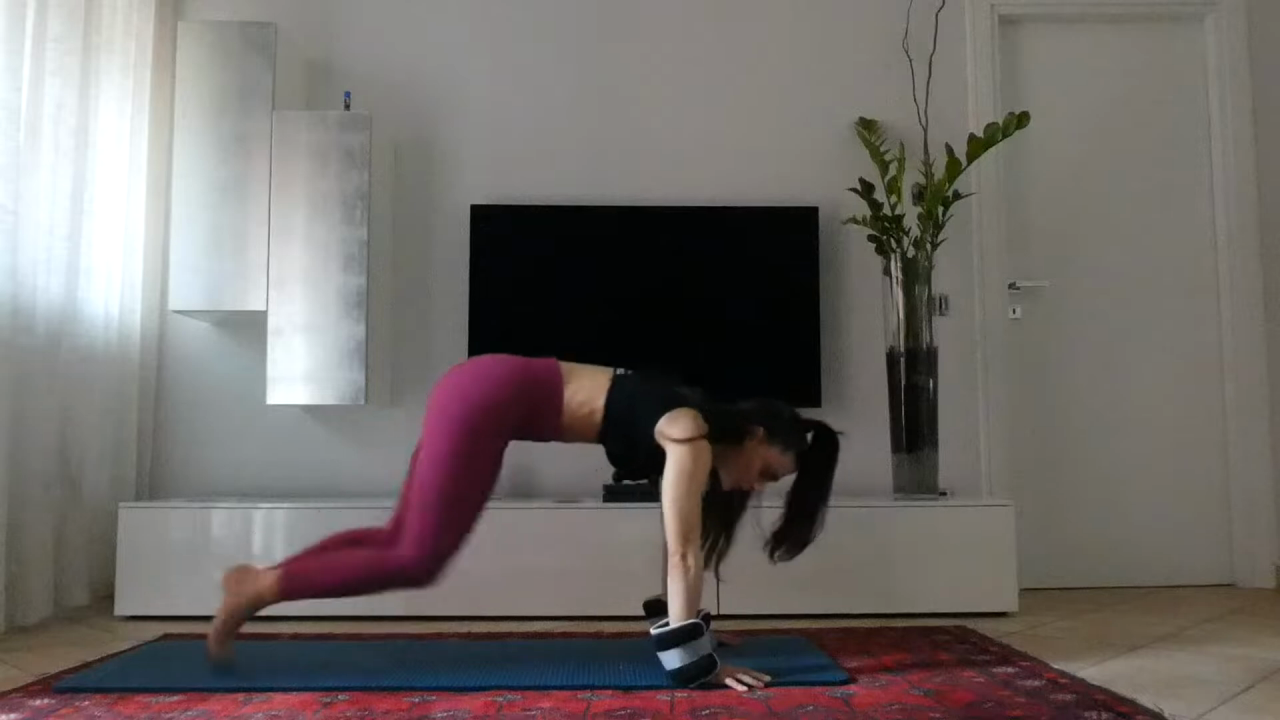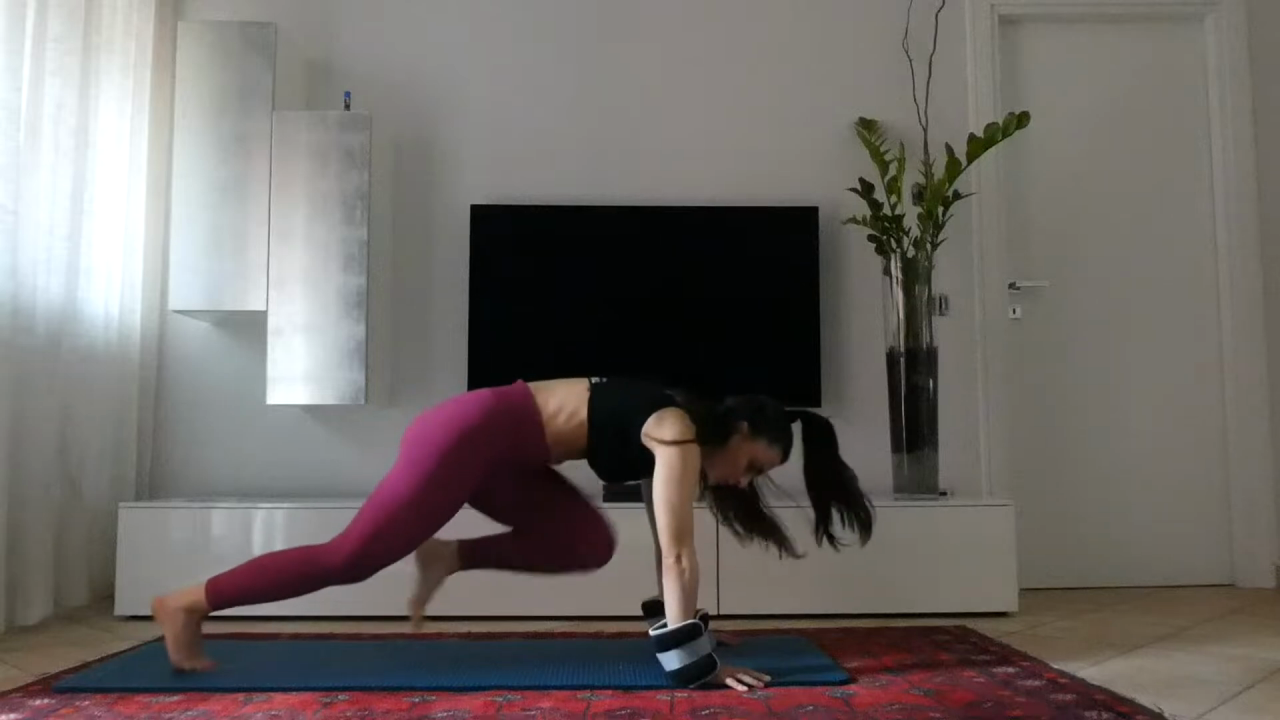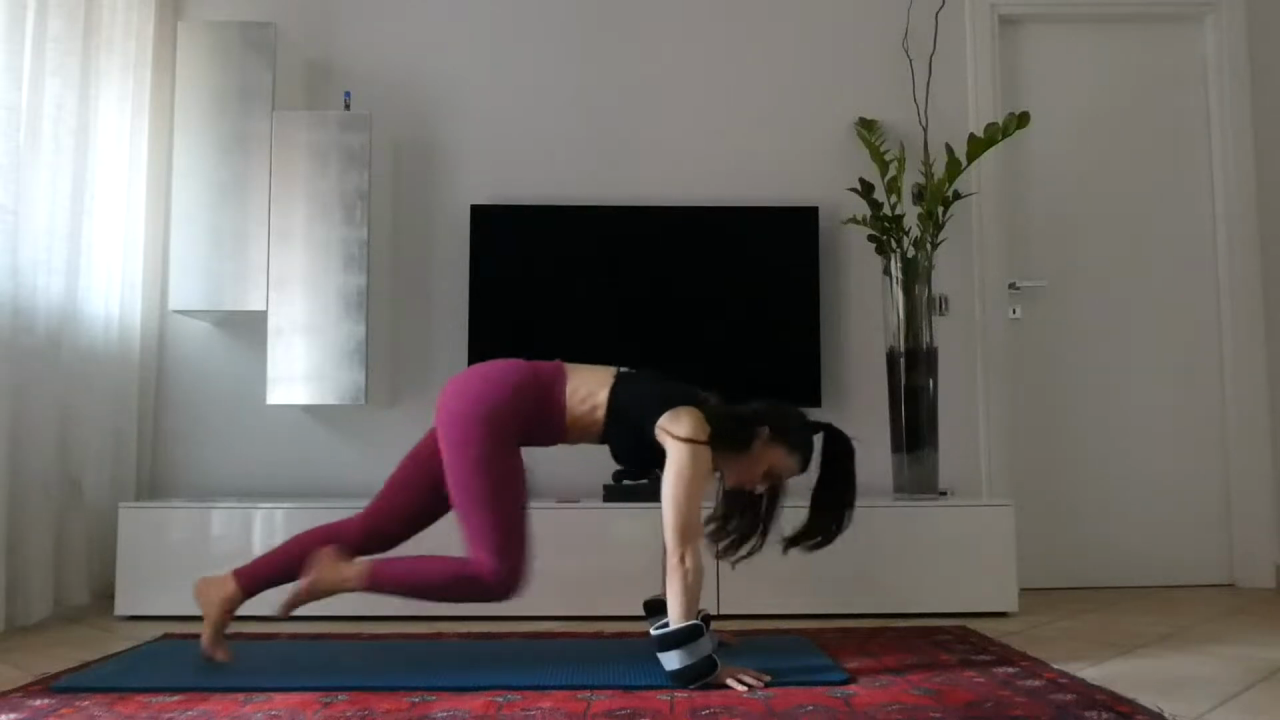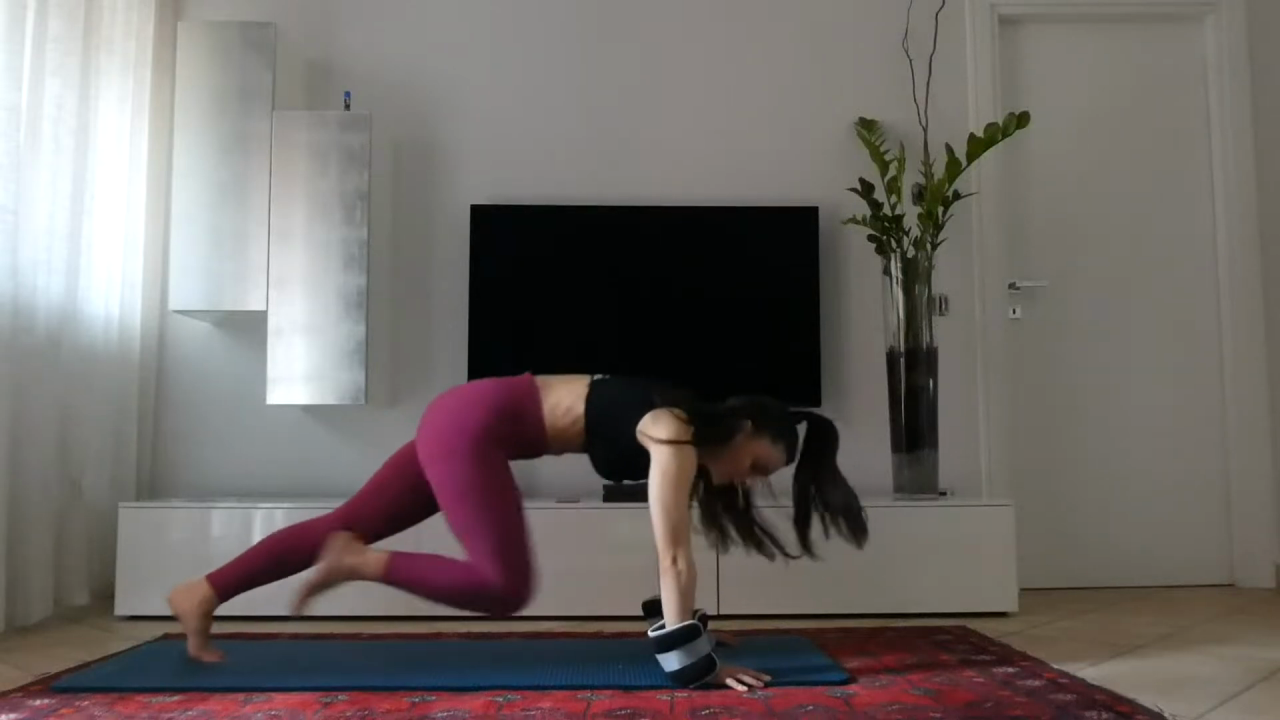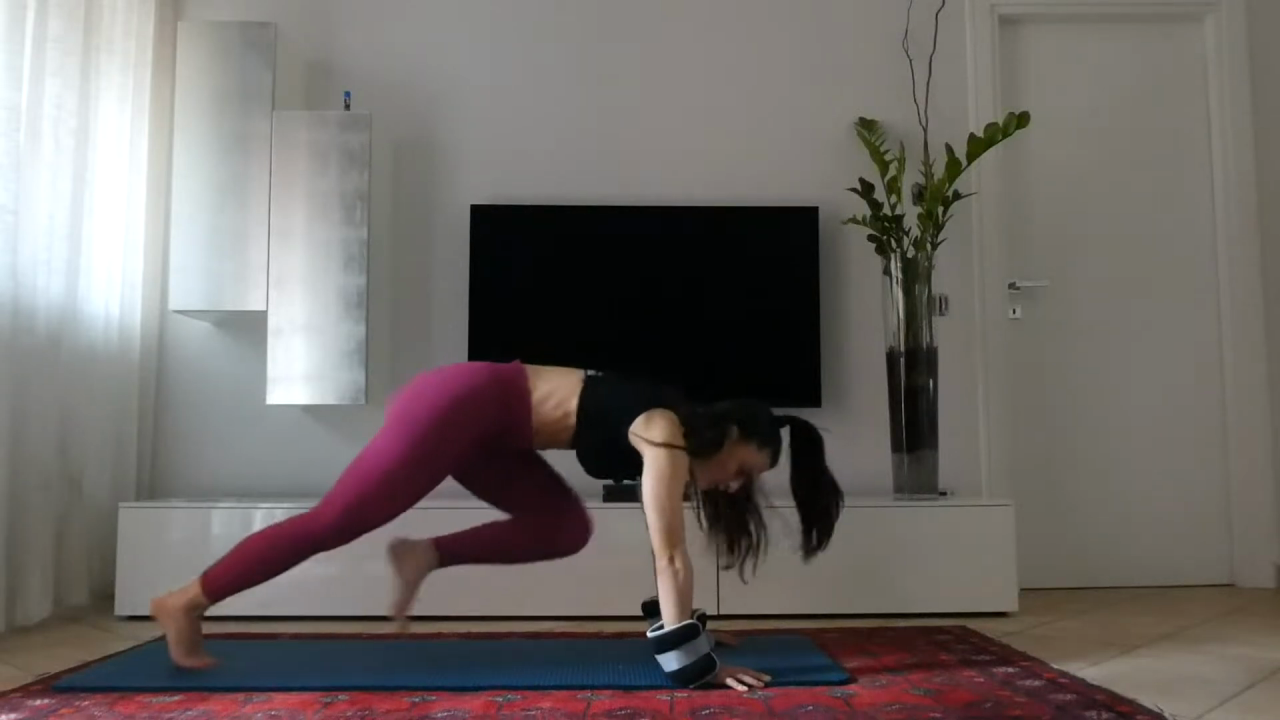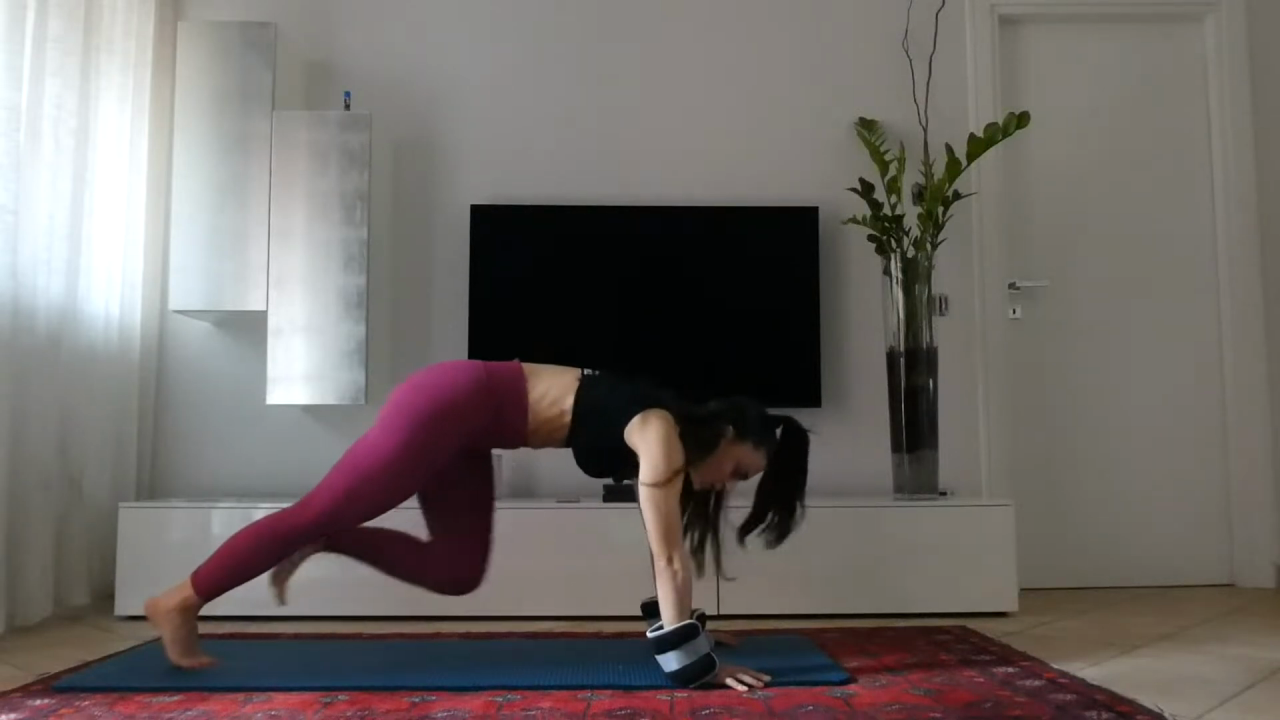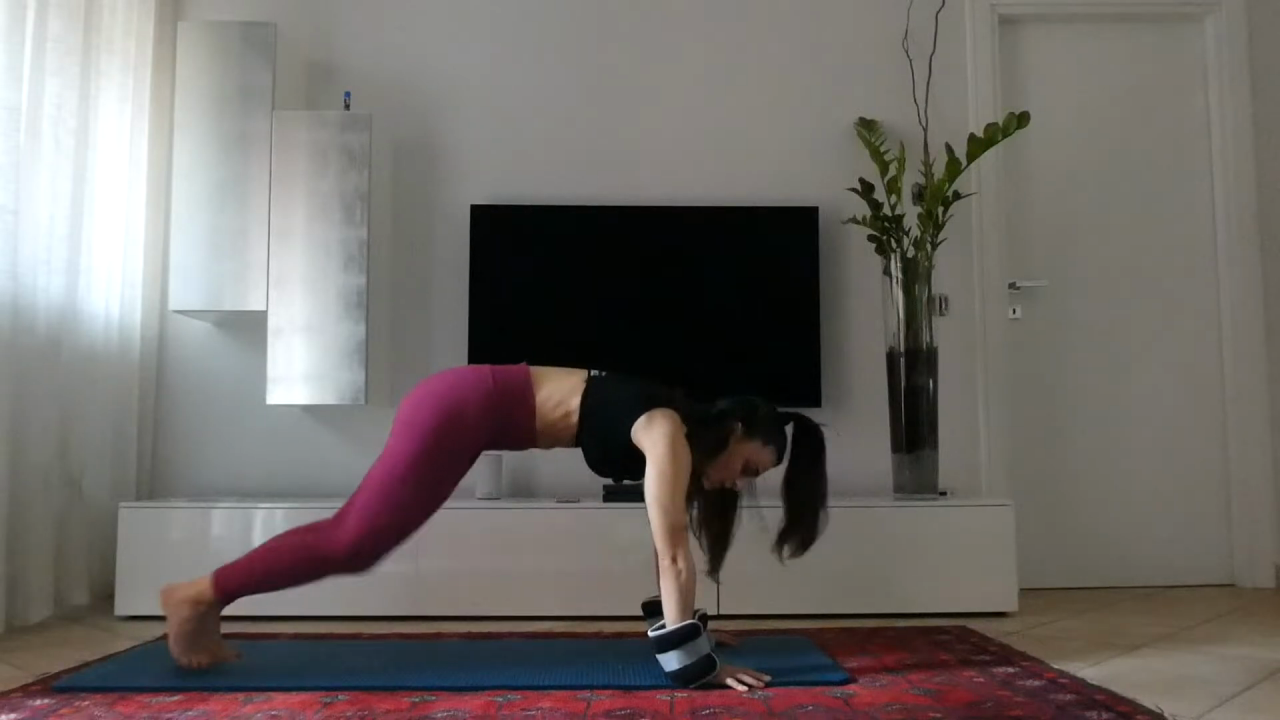
dt=0.3s
person 1, frame 1
left shoulder: (698, 437)
right shoulder: (692, 434)
left elbow: (684, 553)
right elbow: (682, 555)
left wrist: (691, 639)
right wrist: (692, 657)
left hip: (490, 397)
right hip: (486, 395)
left knee: (405, 539)
right knee: (420, 556)
left ankle: (268, 581)
right ankle: (264, 586)
person 1, frame 2
left shoulder: (680, 435)
right shoulder: (681, 433)
left elbow: (669, 554)
right elbow: (677, 556)
left wrist: (686, 641)
right wrist: (692, 661)
left hip: (492, 446)
right hip: (470, 433)
left knee: (591, 543)
right knee: (349, 556)
left ankle: (452, 555)
right ankle: (187, 605)
person 1, frame 3
left shoulder: (702, 431)
right shoulder: (694, 432)
left elbow: (682, 550)
right elbow: (681, 551)
left wrist: (691, 636)
right wrist: (694, 658)
left hip: (495, 406)
right hip: (490, 402)
left knee: (376, 527)
right knee: (496, 574)
left ankle: (225, 590)
right ankle: (346, 575)
person 1, frame 4
left shoulder: (689, 435)
right shoulder: (676, 433)
left elbow: (671, 555)
right elbow: (673, 554)
left wrist: (688, 637)
right wrist: (692, 660)
left hip: (473, 426)
right hip: (472, 422)
left knee: (345, 525)
right knee: (503, 585)
left ankle: (201, 595)
right ankle: (358, 565)
person 1, frame 5
left shoulder: (673, 433)
right shoulder: (669, 433)
left elbow: (670, 557)
right elbow: (669, 557)
left wrist: (691, 635)
right wrist: (691, 657)
left hip: (476, 419)
right hip: (458, 404)
left knee: (566, 528)
right knee: (329, 523)
left ankle: (429, 555)
right ankle: (182, 604)
person 1, frame 6
left shoulder: (669, 438)
right shoulder: (662, 433)
left elbow: (669, 553)
right elbow: (667, 557)
left wrist: (688, 640)
right wrist: (691, 660)
left hip: (466, 416)
right hip: (454, 404)
left knee: (458, 573)
right knee: (320, 512)
left ankle: (320, 545)
right ankle: (178, 604)
person 1, frame 7
left shoulder: (679, 439)
right shoulder: (671, 436)
left elbow: (672, 556)
right elbow: (670, 557)
left wrist: (687, 642)
right wrist: (693, 662)
left hip: (470, 409)
right hip: (463, 407)
left knee: (355, 531)
right knee: (352, 538)
left ankle: (209, 603)
right ankle: (193, 597)
